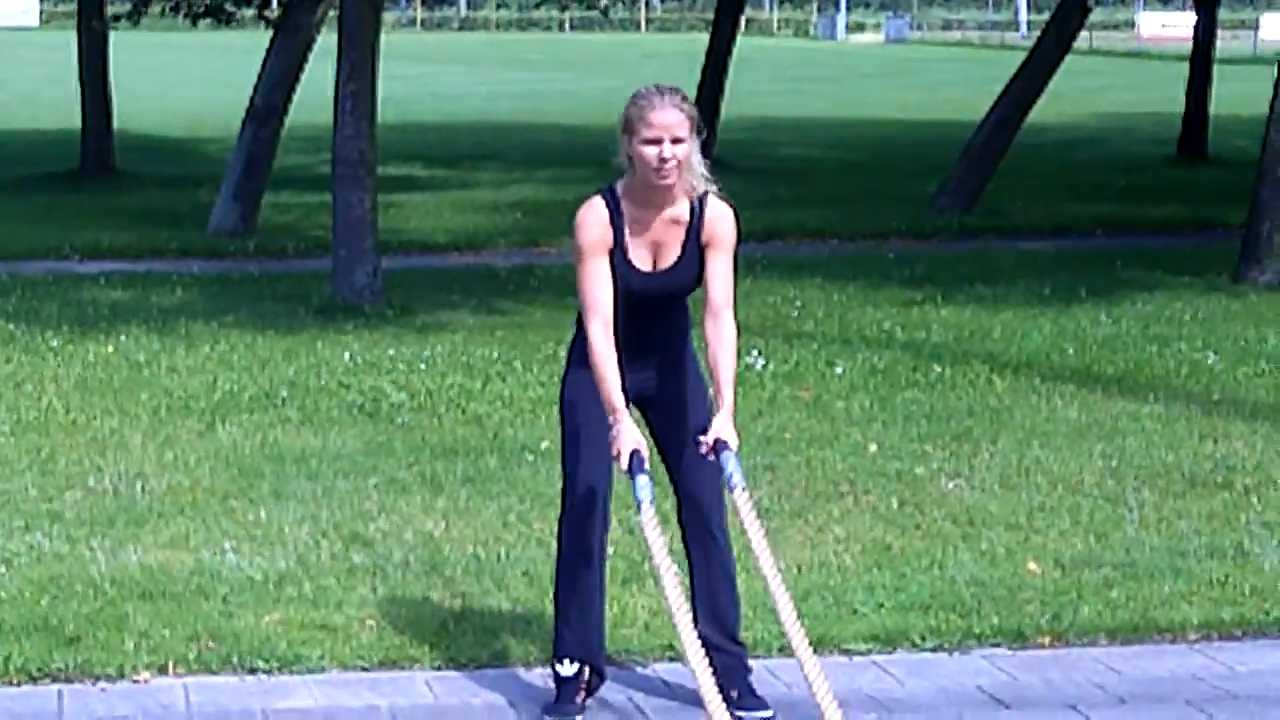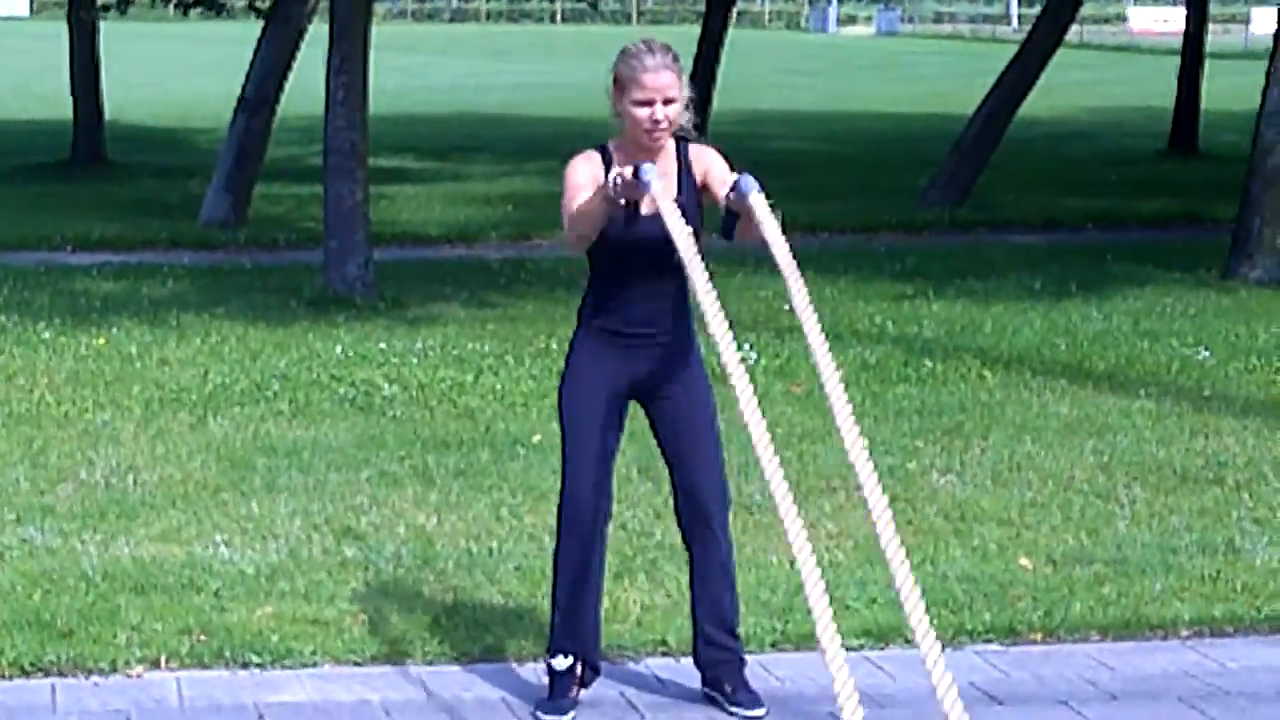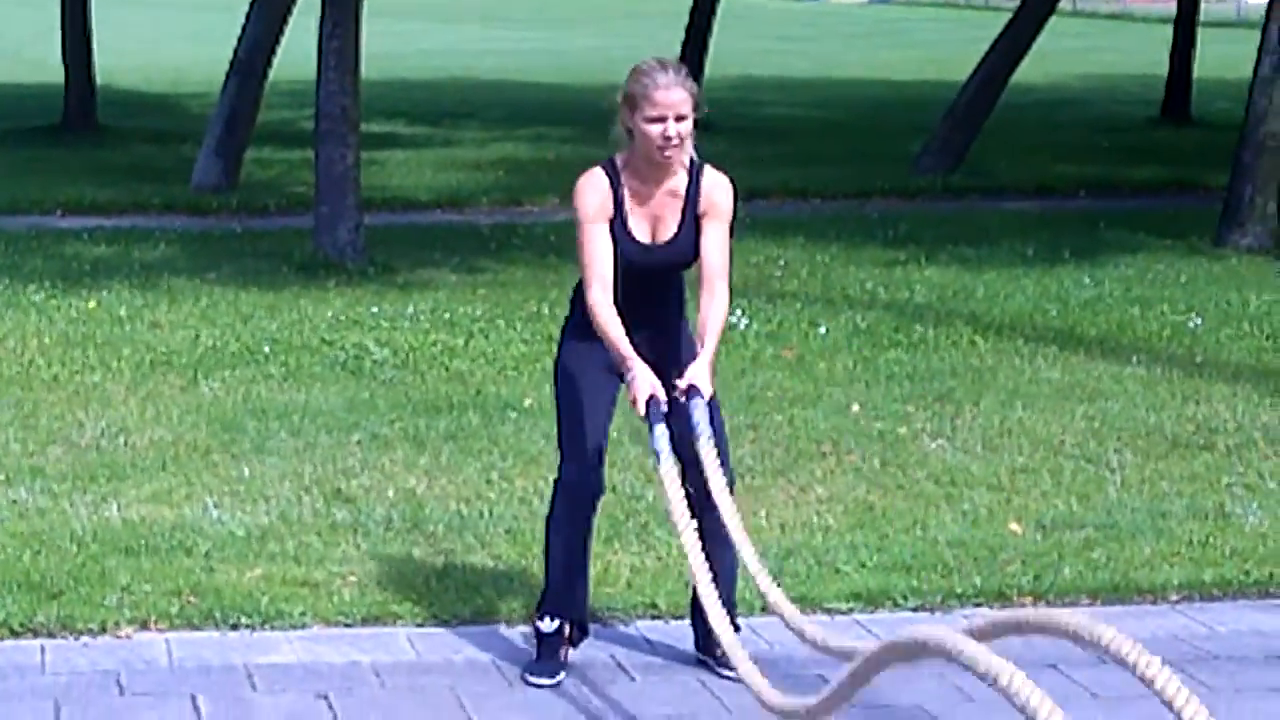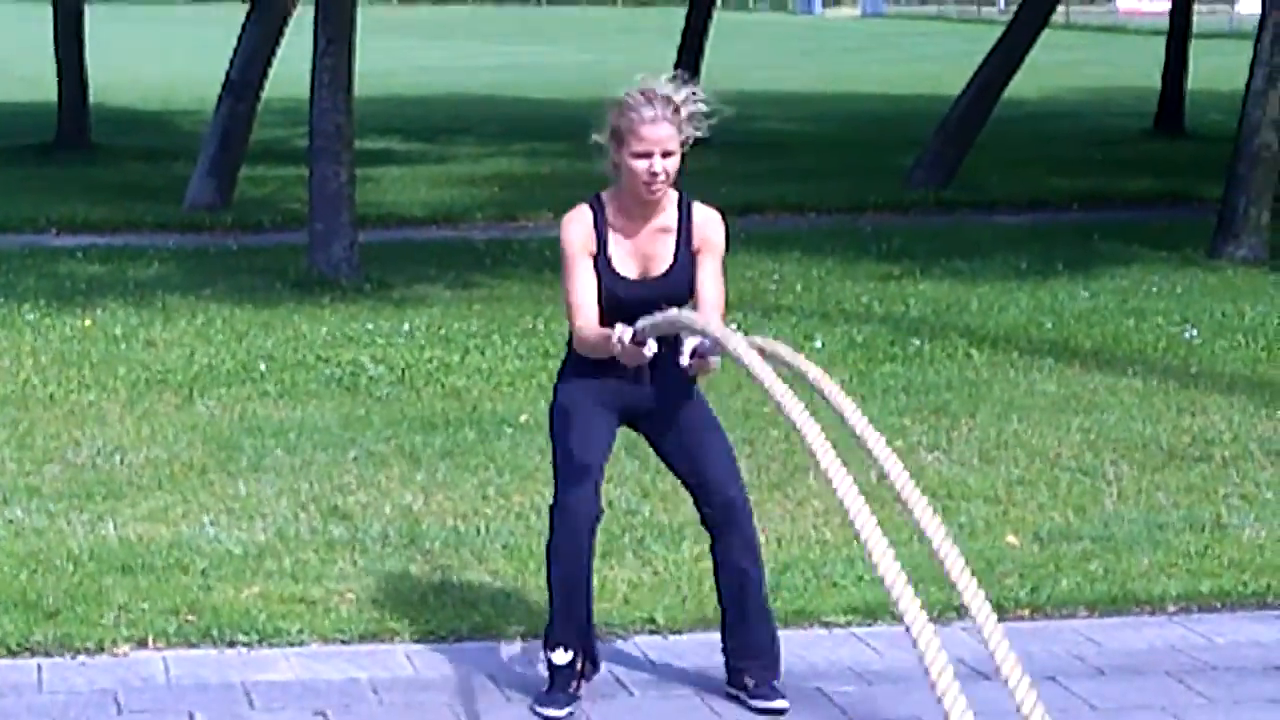
dt=0.3s
person 1, frame 1
left shoulder: (713, 214)
right shoulder: (598, 215)
left elbow: (721, 314)
right elbow: (599, 321)
left wrist: (723, 404)
right wrist: (620, 419)
left hip: (673, 366)
right hip: (600, 368)
left knee: (705, 510)
right knee: (584, 509)
person 1, frame 2
left shoulder: (702, 161)
right shoulder: (590, 166)
left elbow: (744, 227)
right elbow: (576, 231)
left wrist: (745, 207)
right wrist: (611, 196)
left hip: (676, 350)
right hip: (600, 351)
left knee: (705, 500)
right knee: (583, 503)
right ankle: (569, 665)
person 1, frame 3
left shoulder: (711, 186)
right shoulder: (597, 185)
left elbow: (712, 291)
right elbow: (599, 294)
left wrist: (703, 362)
right wrist: (632, 369)
left hip: (668, 335)
right hip: (594, 345)
left knee: (711, 477)
right knee: (580, 479)
left ankle: (716, 631)
right ankle: (557, 630)
person 1, frame 4
left shoulder: (702, 223)
right shoulder: (582, 223)
left elbow: (711, 319)
right elbow: (582, 331)
left wrist: (705, 348)
right wrist: (613, 342)
left hip: (668, 383)
right hip: (592, 385)
left knee: (729, 503)
right knee: (574, 508)
left ankle: (751, 666)
right ankle: (567, 662)
